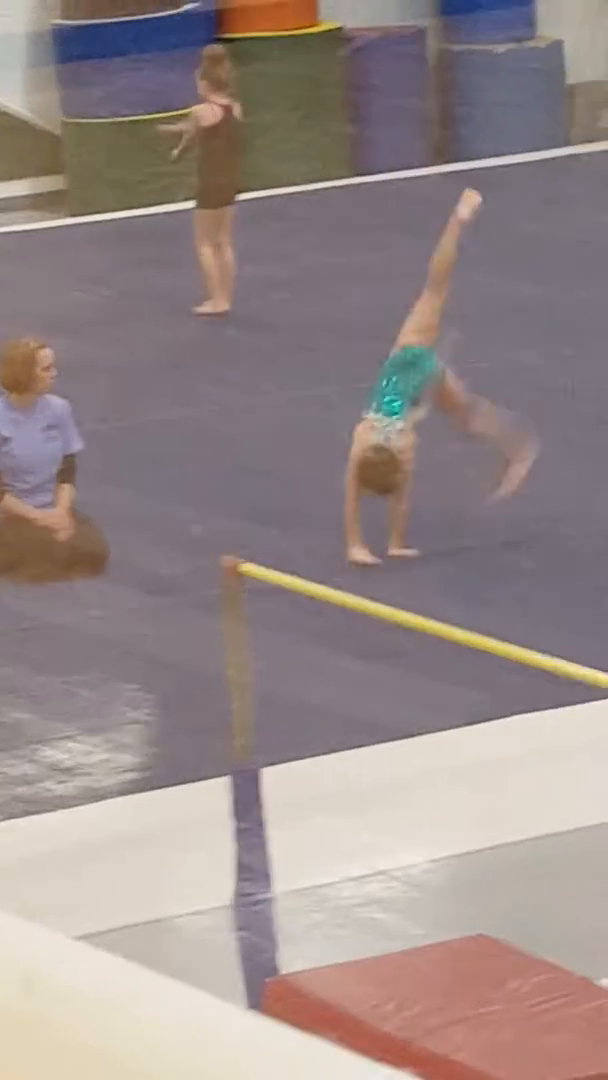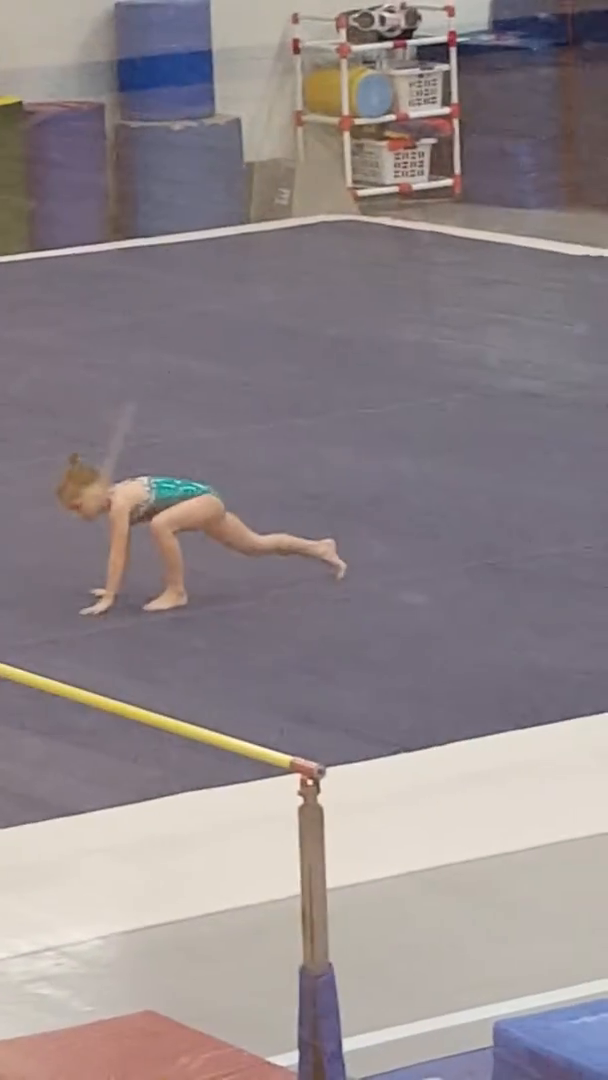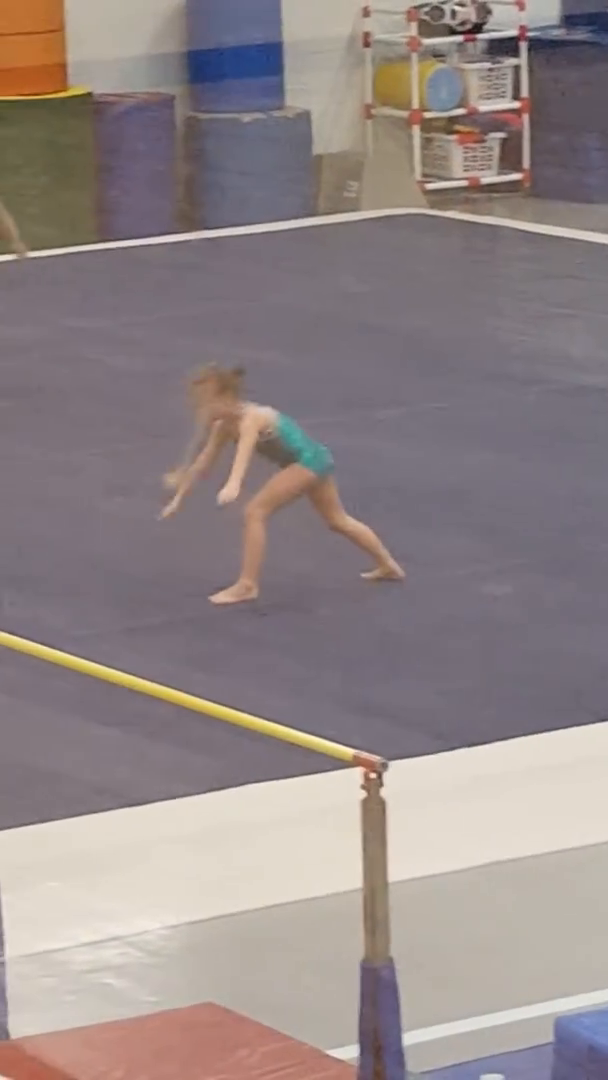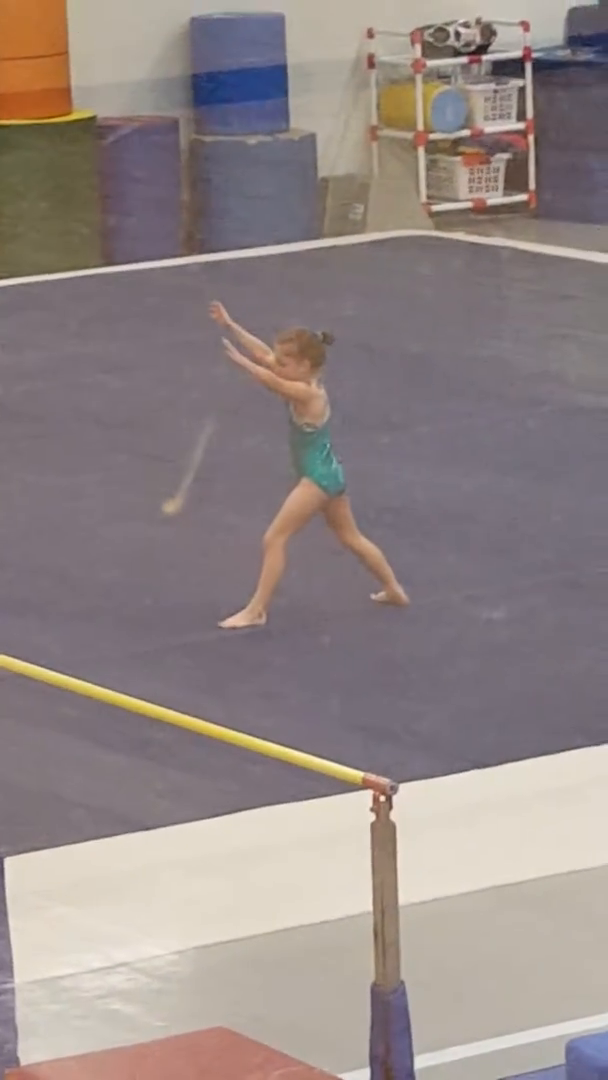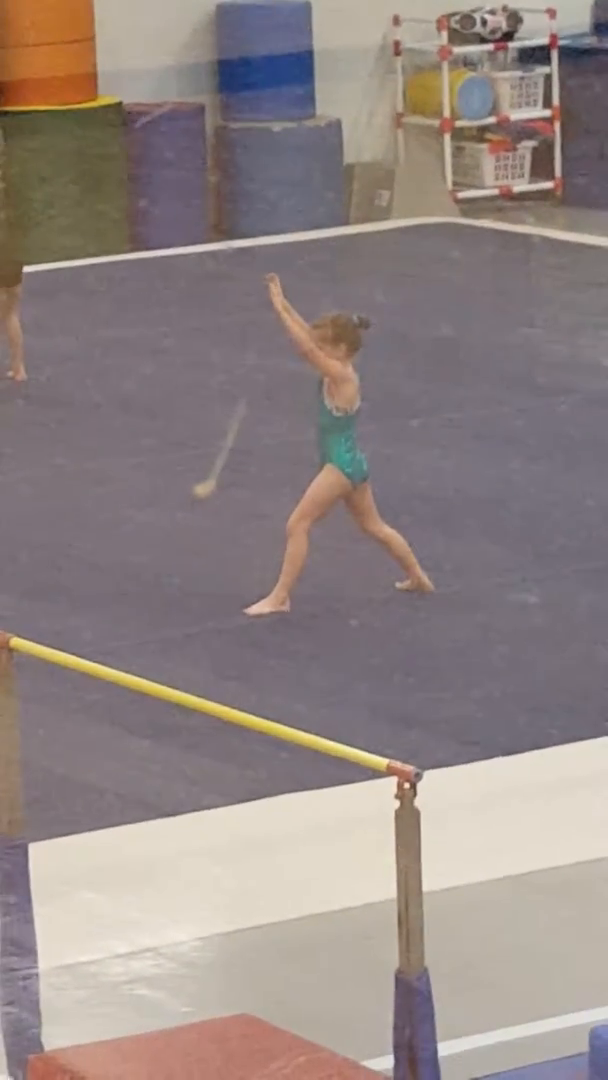
dt=1s
person 1, frame 1
left shoulder: (402, 448)
right shoulder: (362, 444)
left elbow: (400, 501)
right elbow: (351, 500)
left wrist: (397, 545)
right wrist: (354, 545)
left hip: (422, 368)
right hip: (406, 360)
left knee: (471, 420)
right knee: (434, 291)
left ankle: (519, 448)
right ankle: (459, 219)
person 1, frame 2
left shoulder: (119, 502)
right shoulder: (115, 497)
left elbow: (118, 553)
right elbow: (120, 551)
left wrist: (108, 597)
right wrist: (112, 586)
left hip: (204, 498)
right hip: (202, 502)
left knee: (160, 524)
right knee: (254, 545)
left ankle: (175, 592)
right ankle: (320, 548)
person 1, frame 3
left shoulder: (249, 419)
right shoulder: (226, 424)
left elbow: (243, 453)
right elbow: (203, 461)
left wrist: (233, 483)
right wrist: (179, 496)
left hip: (307, 462)
right hip: (315, 459)
left knee: (255, 512)
right knee: (338, 520)
left ankle: (247, 586)
right ankle: (389, 567)
person 1, frame 4
left shoulder: (308, 394)
right shoulder: (304, 385)
left elbow: (272, 382)
right elbow: (264, 354)
left wrist: (238, 359)
right wrist: (230, 326)
left hip: (317, 478)
right hip: (327, 474)
left knee: (274, 539)
right knee: (351, 538)
left ankle: (256, 611)
right ankle: (394, 590)
person 1, frame 5
left shoulder: (342, 376)
right shoulder: (337, 369)
left elbow: (306, 349)
right elbow: (309, 336)
left wrist: (280, 310)
right wrist: (283, 302)
left hip: (340, 465)
right hip: (349, 461)
left knee: (297, 525)
right knee: (374, 526)
left ankle: (279, 598)
right ankle: (419, 578)
